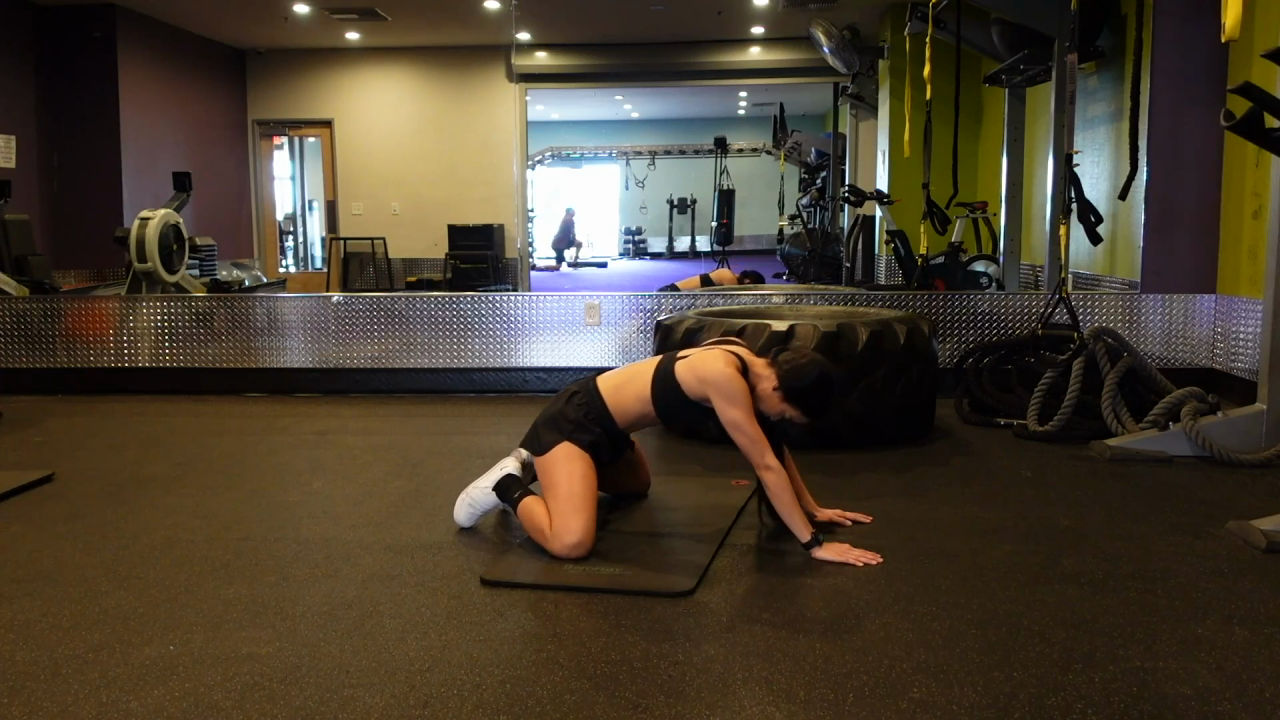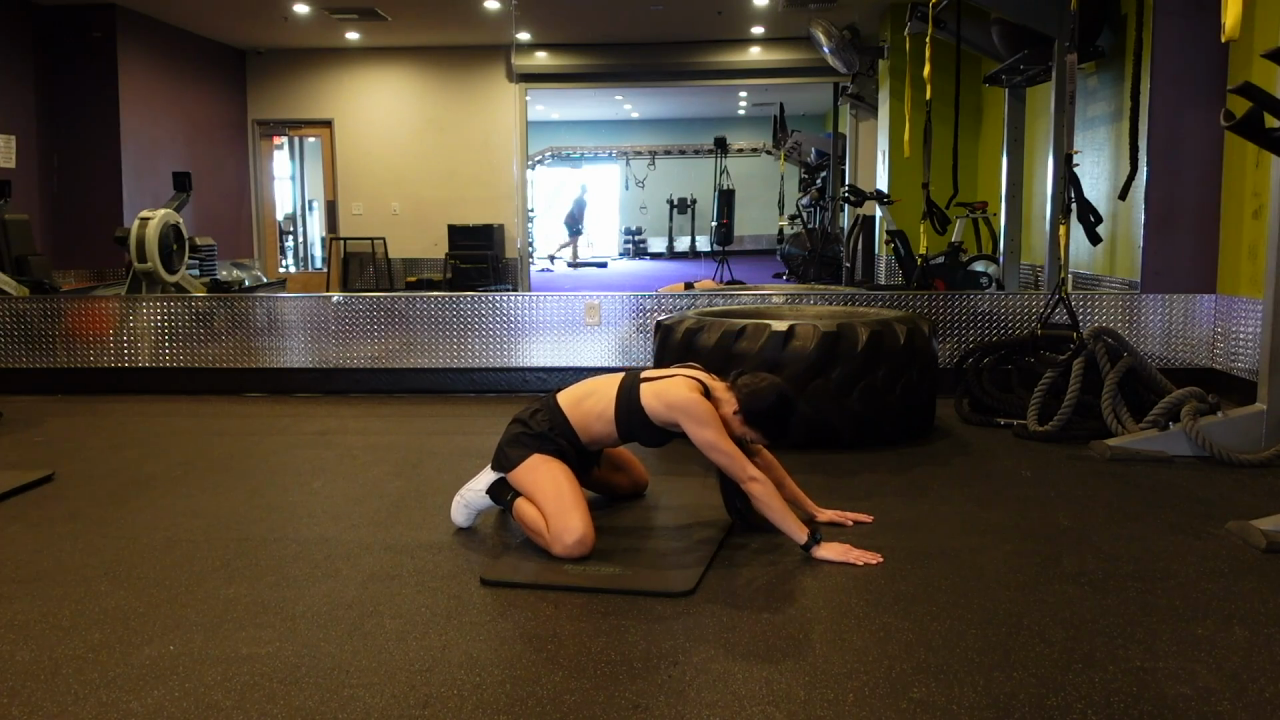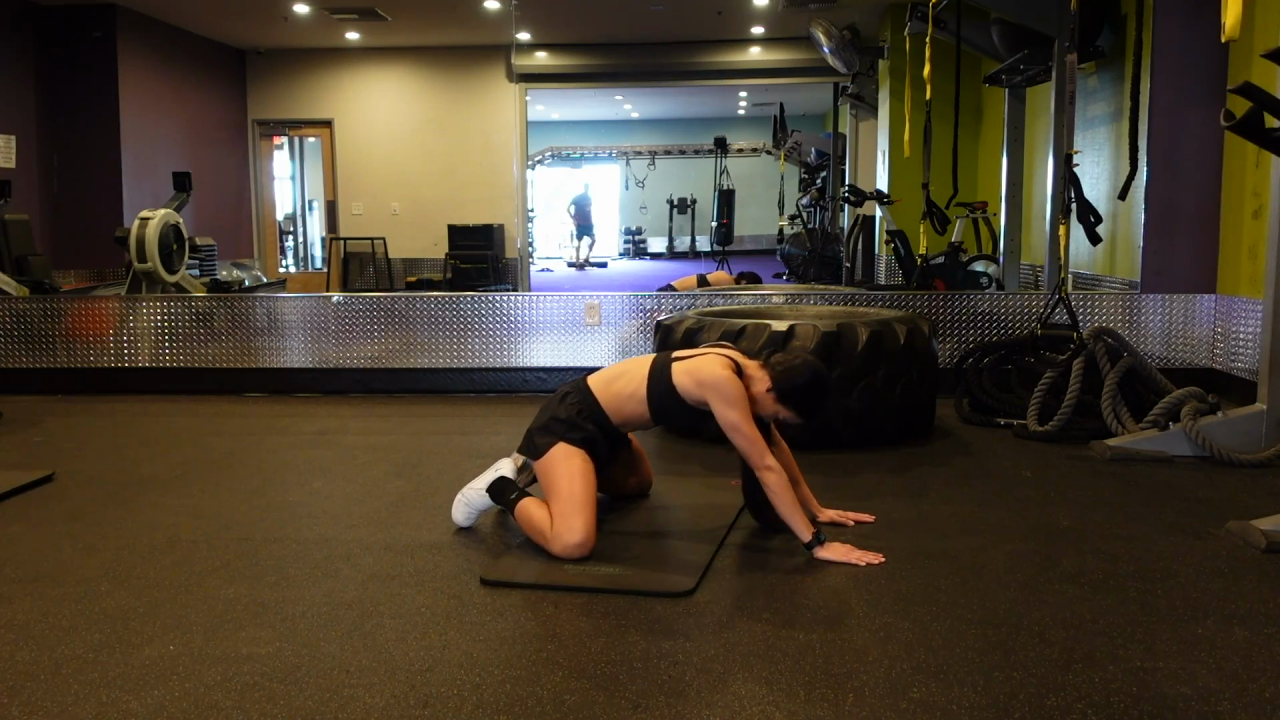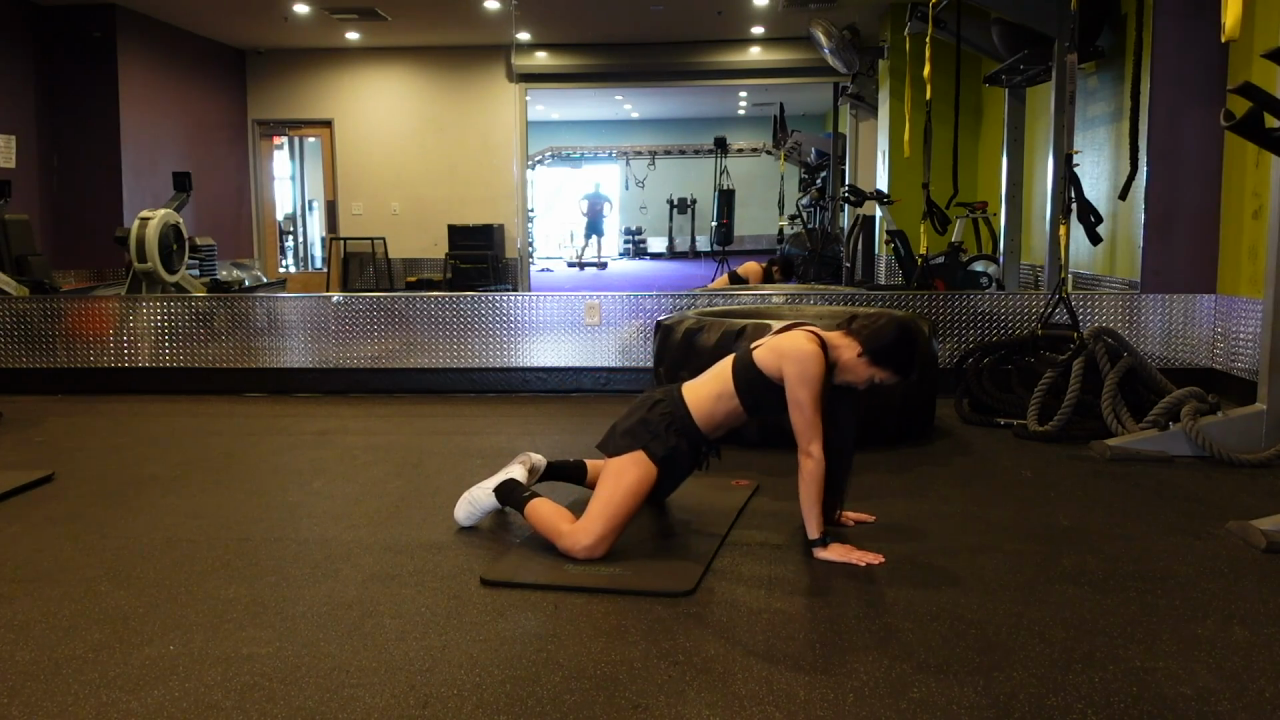
dt=0.7s
person 1, frame 1
left shoulder: (755, 367)
right shoulder: (725, 377)
left elbow: (774, 449)
right elbow: (767, 466)
left wrist: (813, 510)
right wrist: (813, 543)
left hip: (607, 424)
right hip: (574, 422)
left knee: (636, 487)
right knee: (572, 544)
left ankle: (534, 466)
right ankle: (509, 487)
person 1, frame 2
left shoulder: (714, 389)
right shoulder: (690, 403)
left elbow: (761, 457)
right elbow: (751, 479)
left wrist: (814, 510)
right wrist: (812, 543)
left hip: (573, 436)
right hip: (537, 436)
left knee: (635, 485)
right knee: (574, 542)
left ankle: (545, 479)
right ankle: (503, 489)
person 1, frame 3
left shoulder: (748, 371)
right shoulder: (724, 381)
left elbow: (777, 447)
right elbow: (766, 467)
left wrist: (816, 510)
right wrist: (814, 542)
left hip: (604, 425)
right hip: (569, 422)
left knee: (638, 486)
right knee: (573, 544)
left ankle: (536, 470)
right ankle: (503, 489)
person 1, frame 4
left shoulder: (816, 347)
right shoulder: (806, 354)
left elbow: (811, 448)
right elbow: (810, 453)
left wrist: (822, 510)
right wrist: (819, 542)
left hip: (675, 426)
right hip: (661, 427)
left knee: (635, 488)
right knee: (585, 544)
left ankle: (542, 468)
right ankle: (510, 491)
